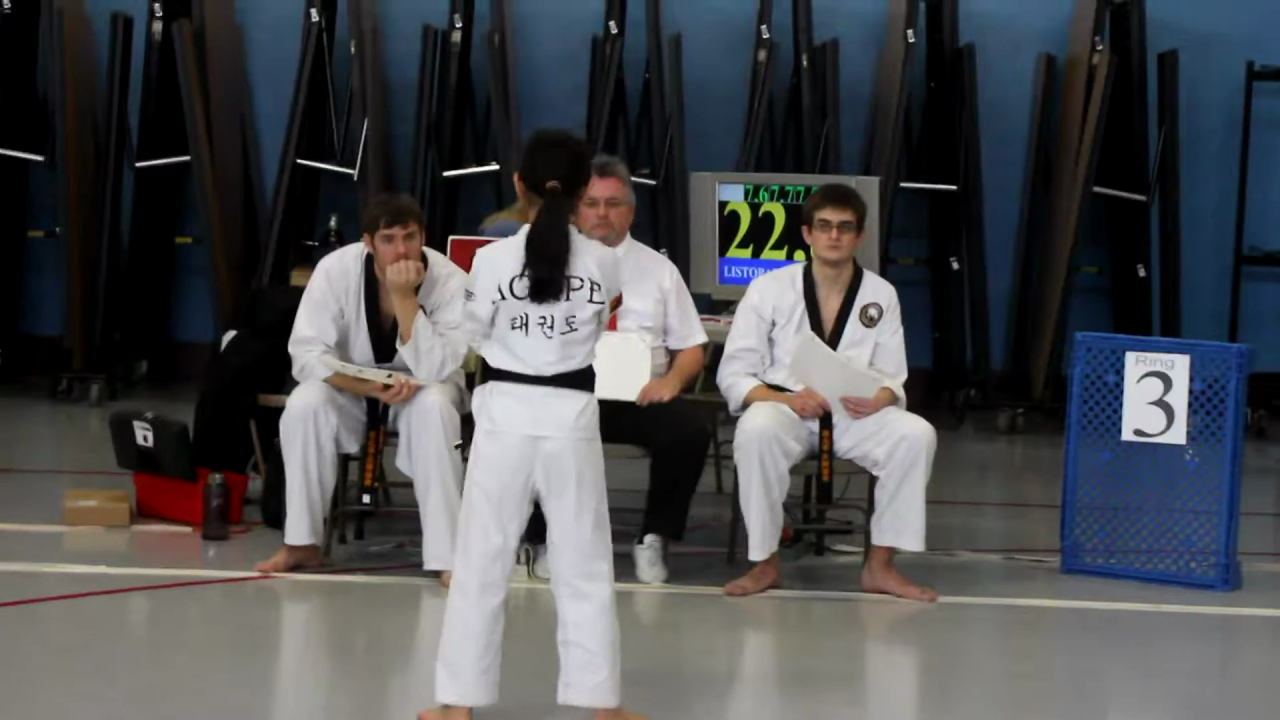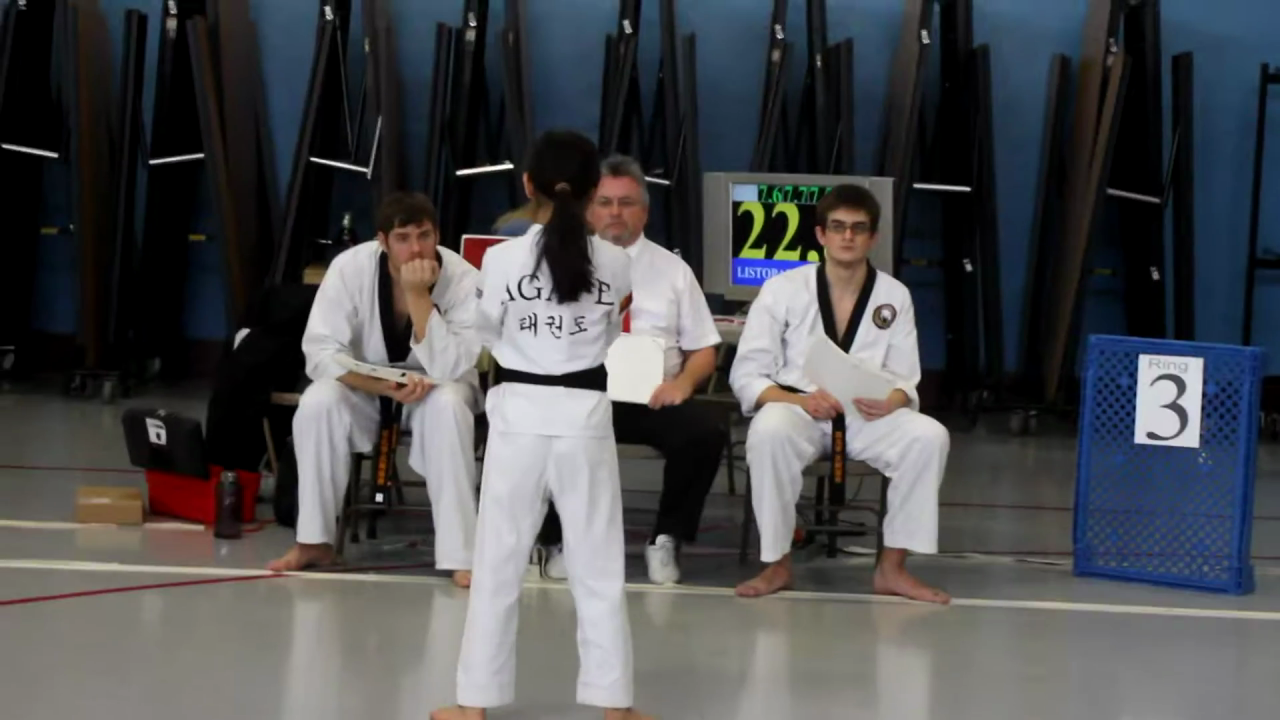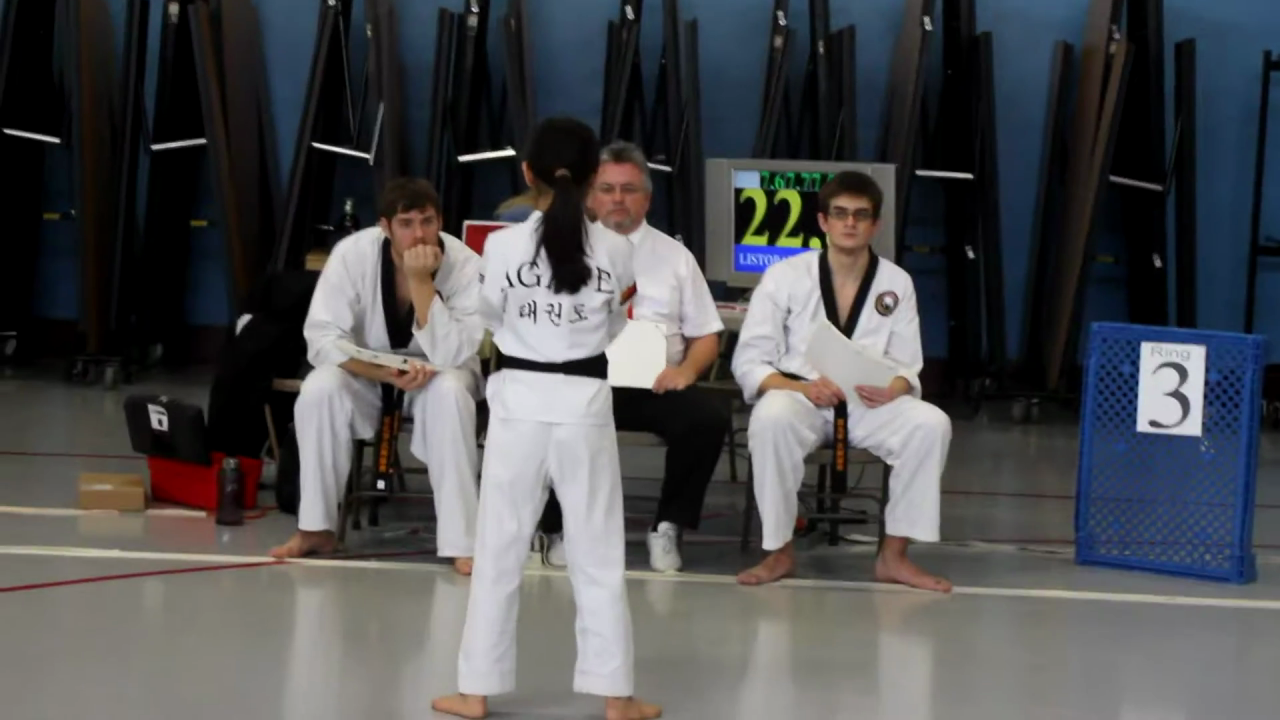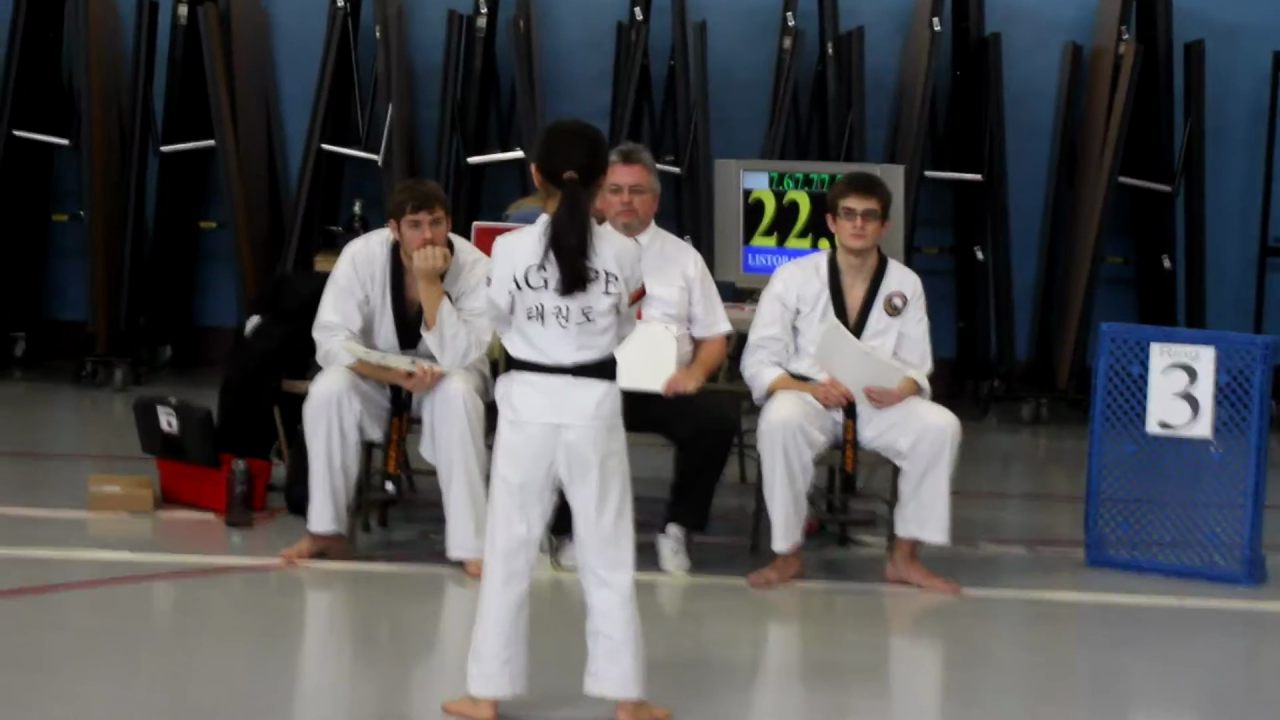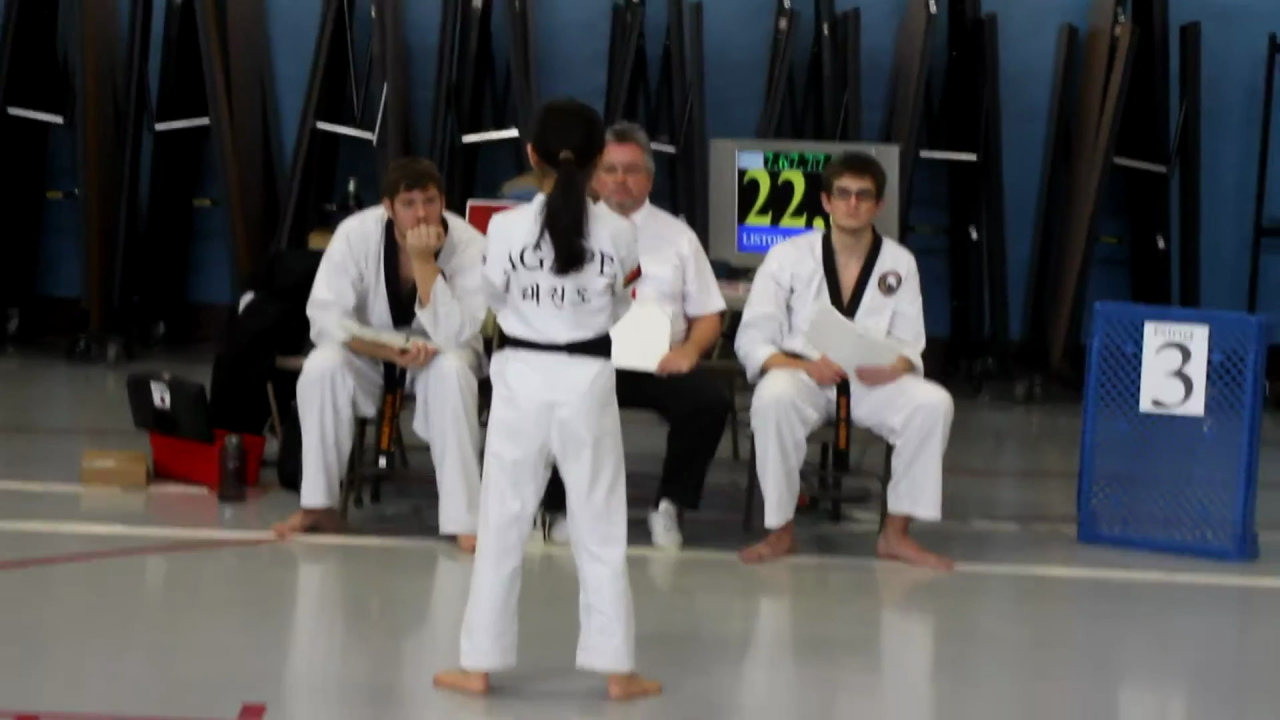
dt=0.2s
person 1, frame 1
left shoulder: (492, 258)
right shoulder: (603, 262)
left elbow: (475, 331)
left hip: (505, 416)
right hip: (571, 418)
left knee: (481, 561)
right knee: (584, 564)
person 1, frame 2
left shoulder: (502, 258)
right shoulder: (613, 262)
left elbow: (489, 334)
left hip: (519, 417)
right hip: (583, 418)
left knee: (498, 562)
right knee: (598, 564)
person 1, frame 3
left shoulder: (502, 245)
right shoulder: (615, 249)
left elbow: (491, 318)
right elbow: (613, 328)
left hip: (520, 403)
right hip: (584, 405)
left knee: (499, 548)
right knee: (599, 551)
person 1, frame 4
left shoulder: (510, 248)
right shoulder: (623, 252)
left elbow: (499, 321)
right elbow: (622, 331)
left hip: (528, 405)
right hip: (593, 408)
left knee: (508, 550)
right knee: (608, 554)
person 1, frame 5
left shoulder: (506, 227)
right shoulder: (617, 232)
left elbow: (494, 299)
right elbow: (617, 309)
left hip: (522, 381)
right hip: (587, 385)
left knee: (501, 525)
right knee: (601, 529)
left ankle: (479, 664)
right ankle: (616, 667)
person 2, frame 1
left shoulder: (659, 268)
left elbow: (691, 348)
left wrist: (672, 379)
left hip: (640, 396)
left knee: (691, 431)
left ankle: (653, 539)
right ankle: (546, 539)
person 2, frame 2
left shoulder: (673, 268)
left elbow: (704, 348)
left wrist: (684, 381)
left hip: (652, 398)
left knee: (706, 432)
left ankle: (666, 539)
right ankle: (559, 540)
person 2, frame 3
left shoulder: (675, 255)
left elbow: (706, 335)
left wrist: (687, 369)
left hip: (654, 385)
left knee: (709, 419)
left ankle: (667, 527)
right ankle: (560, 527)
person 2, frame 4
left shoulder: (684, 256)
left elbow: (715, 337)
left wrist: (696, 371)
left hip: (664, 386)
left knee: (717, 420)
left ankle: (677, 529)
right ankle: (570, 530)
person 2, frame 5
left shoulder: (678, 235)
left elbow: (708, 315)
left wrist: (690, 349)
left hip: (658, 363)
left knee: (710, 399)
left ankle: (669, 504)
right ankle: (563, 505)
person 3, frame 1
left shoulder: (881, 294)
right shoulder: (769, 288)
left elbow: (891, 375)
right elbow: (733, 373)
left wrist: (879, 398)
right wrist: (786, 399)
left hip: (855, 414)
right hip: (785, 409)
left knee: (916, 435)
right knee: (756, 432)
left ankle: (879, 564)
right ankle: (765, 561)
person 3, frame 2
left shoulder: (895, 295)
right shoulder: (782, 289)
left elbow: (905, 377)
right elbow: (746, 373)
left wrist: (892, 400)
right wrist: (798, 400)
left hip: (867, 415)
right hip: (798, 410)
left knee: (929, 436)
right knee: (769, 433)
left ankle: (892, 566)
right ankle: (777, 562)
person 3, frame 3
left shoulder: (897, 282)
right shoulder: (784, 275)
left elbow: (907, 364)
right elbow: (748, 360)
left wrist: (894, 387)
right wrist: (800, 388)
left hip: (870, 403)
right hip: (799, 397)
left knee: (931, 424)
right knee: (771, 420)
left ankle: (894, 555)
right ankle: (779, 550)
person 3, frame 4
left shoulder: (906, 283)
right shoulder: (793, 277)
left elbow: (916, 365)
right elbow: (757, 361)
left wrist: (903, 389)
right wrist: (811, 389)
left hip: (879, 404)
right hip: (809, 399)
left knee: (940, 426)
right knee: (780, 422)
left ankle: (904, 556)
right ankle: (788, 552)
person 3, frame 5
left shoulder: (900, 262)
right shoulder: (788, 255)
left elbow: (909, 343)
right elbow: (751, 338)
left wrist: (895, 367)
right wrist: (803, 366)
left hip: (873, 382)
right hip: (802, 376)
left knee: (934, 403)
right knee: (773, 398)
left ankle: (895, 532)
right ankle: (781, 528)
person 4, frame 1
left shoulder: (450, 281)
right shoulder: (336, 270)
left elbow: (436, 370)
right elbow: (307, 354)
left wrist: (404, 298)
right wrist: (372, 388)
left hip: (421, 387)
right hip: (351, 387)
left knee: (434, 410)
right knee: (304, 407)
left ankle: (447, 554)
right ankle: (301, 543)
person 4, frame 2
left shoulder: (463, 279)
right shoulder: (350, 268)
left elbow: (450, 369)
right elbow: (321, 351)
left wrist: (418, 296)
right wrist: (385, 388)
left hip: (435, 385)
right hip: (364, 383)
left knee: (447, 408)
right knee: (317, 405)
left ankle: (460, 555)
right ankle: (313, 540)
person 4, frame 3
left shoulder: (466, 266)
right shoulder: (352, 254)
left elbow: (451, 355)
right elbow: (322, 338)
left wrist: (421, 282)
right wrist: (388, 374)
left hip: (438, 371)
right hip: (366, 371)
left knee: (449, 395)
right knee: (319, 391)
left ankle: (462, 541)
right ankle: (315, 527)
person 4, frame 4
left shoulder: (475, 267)
right shoulder: (362, 255)
left elbow: (460, 358)
right elbow: (332, 339)
left wrist: (430, 283)
right wrist: (396, 376)
left hip: (445, 373)
right hip: (374, 371)
left knee: (457, 397)
right knee: (328, 393)
left ankle: (471, 543)
right ankle: (325, 529)
person 4, frame 5
left shoulder: (469, 245)
right shoulder: (356, 233)
left elbow: (454, 335)
right elbow: (326, 316)
left wrist: (424, 262)
right wrist: (390, 352)
left hip: (439, 351)
right hip: (368, 348)
left knee: (451, 374)
right knee: (321, 369)
left ankle: (464, 518)
right ankle: (318, 504)
